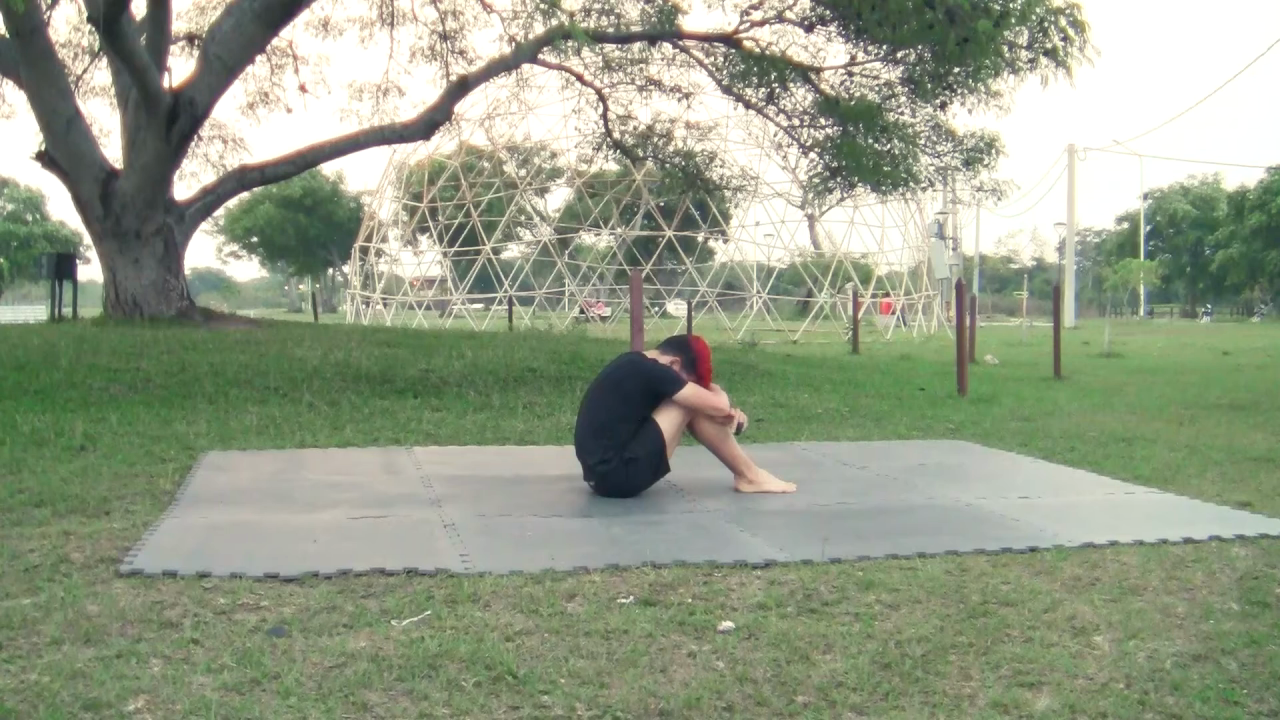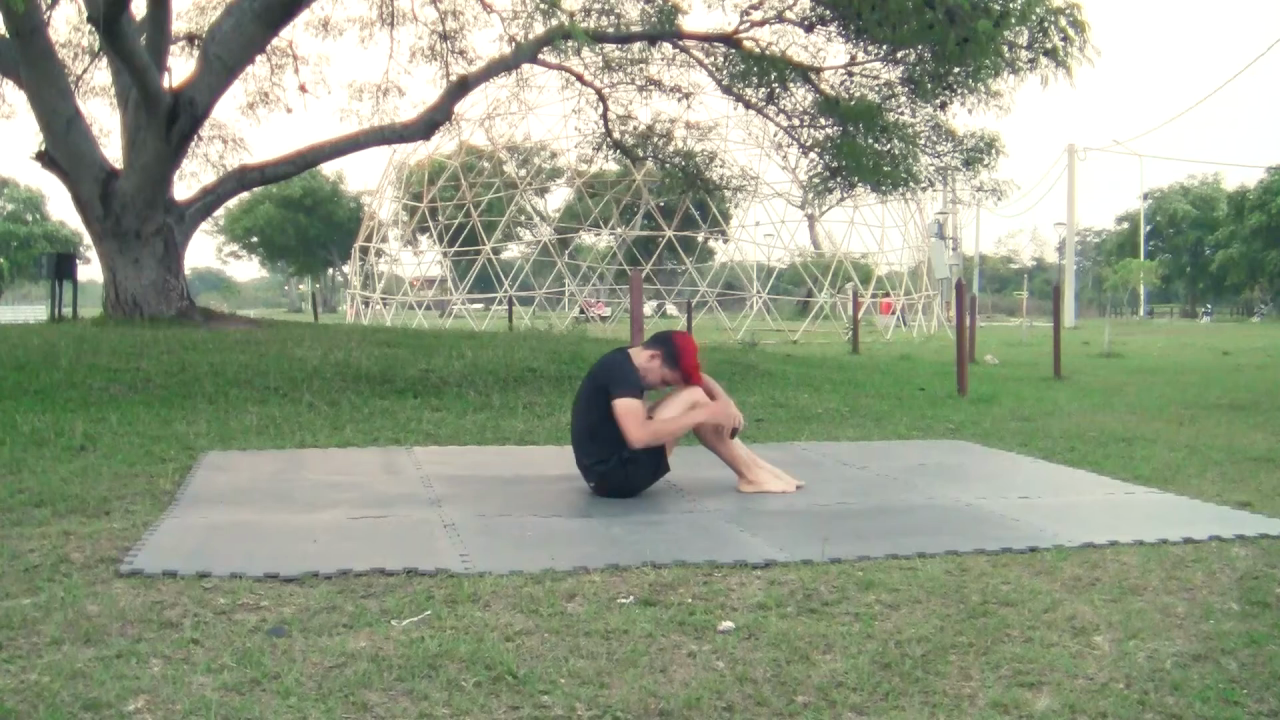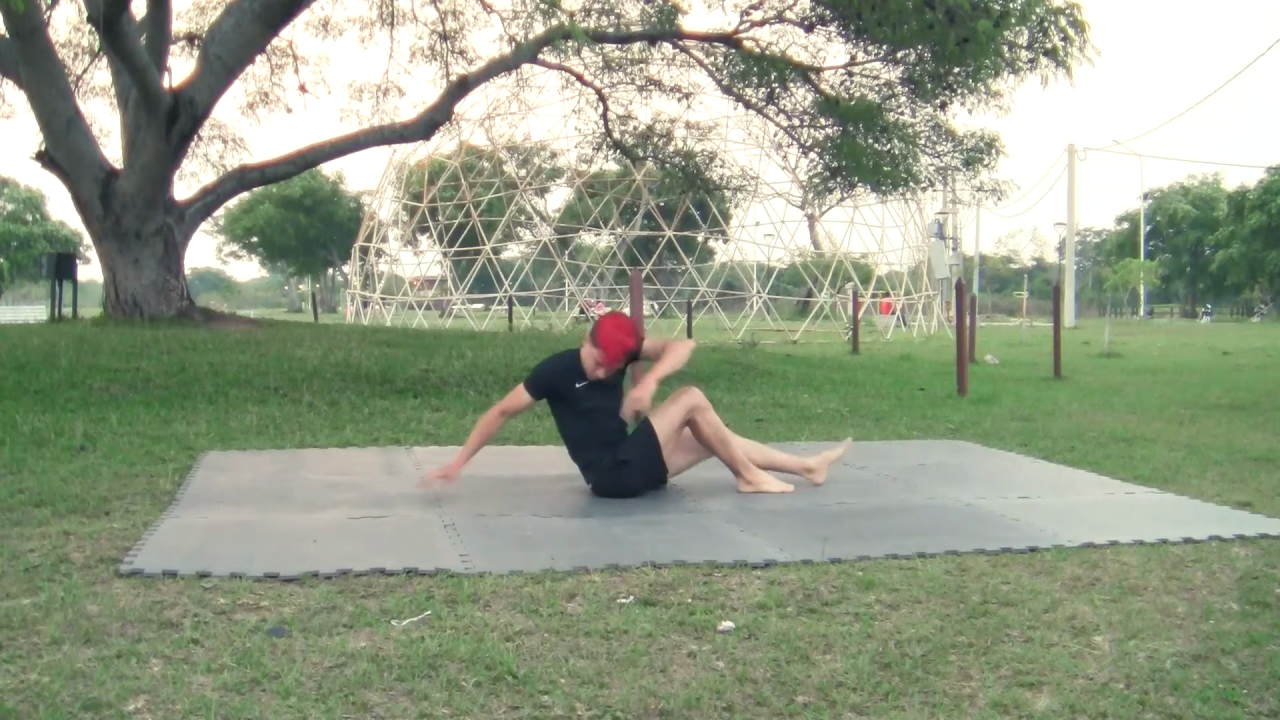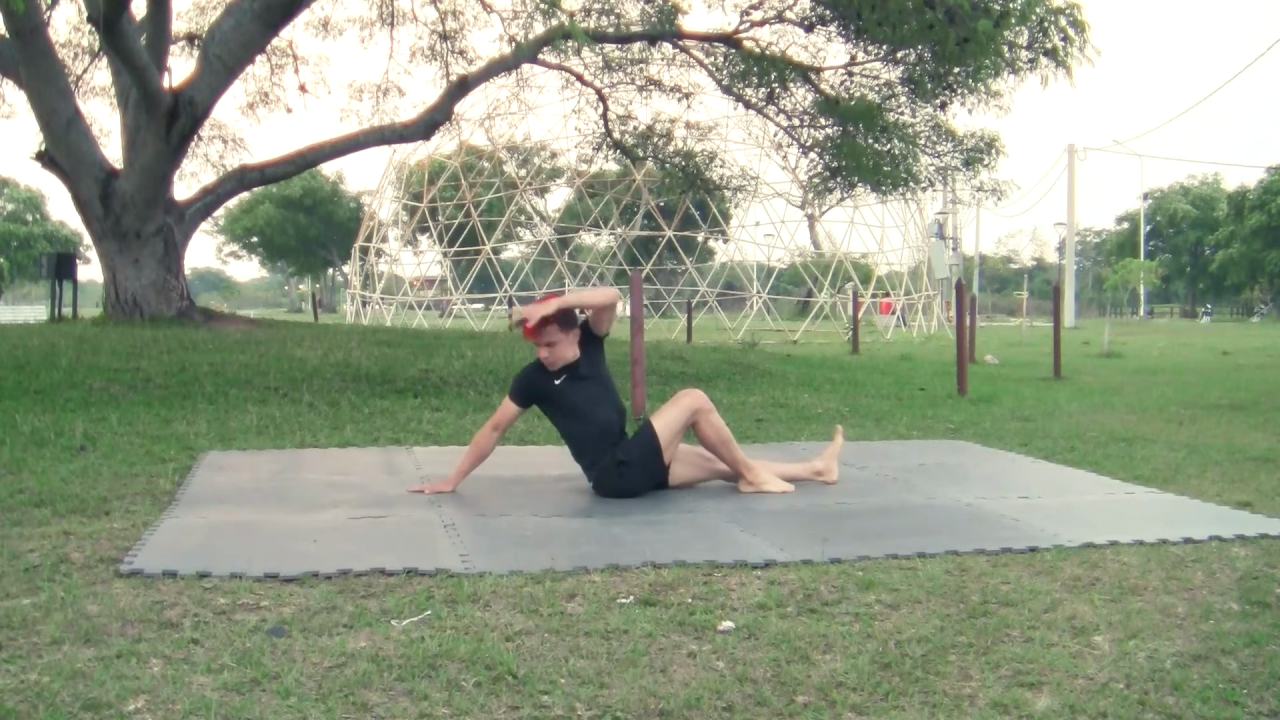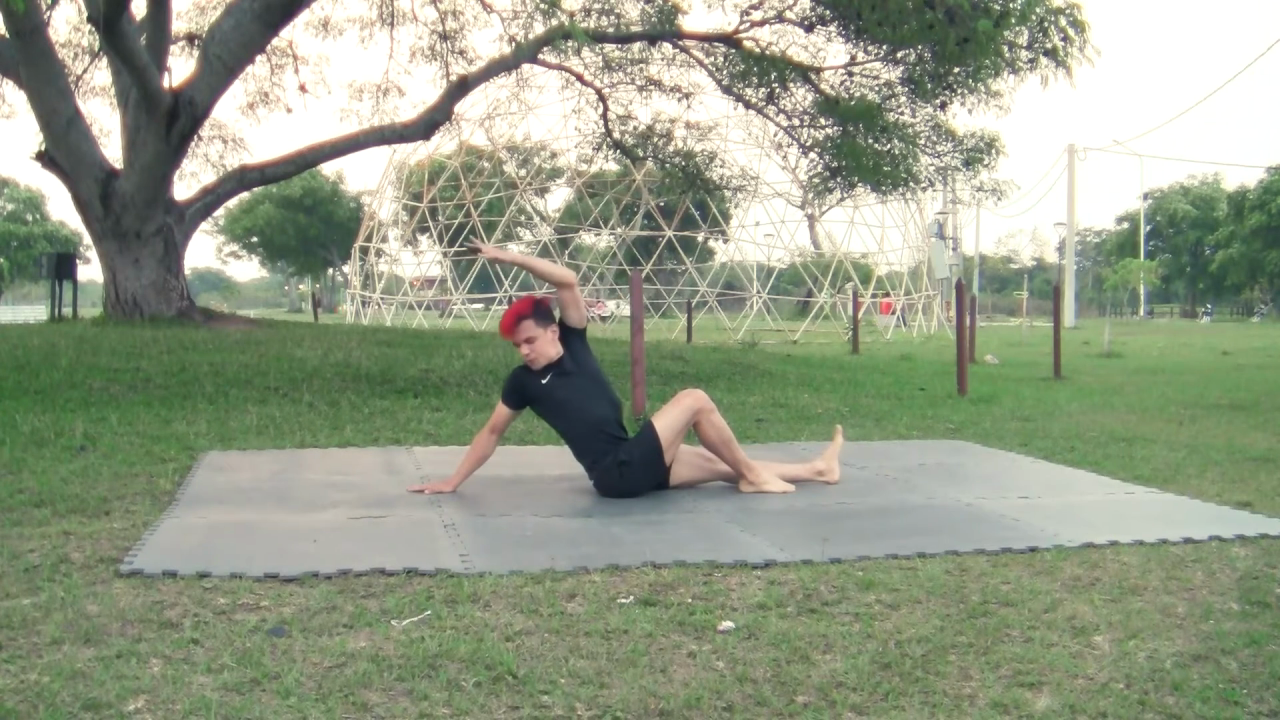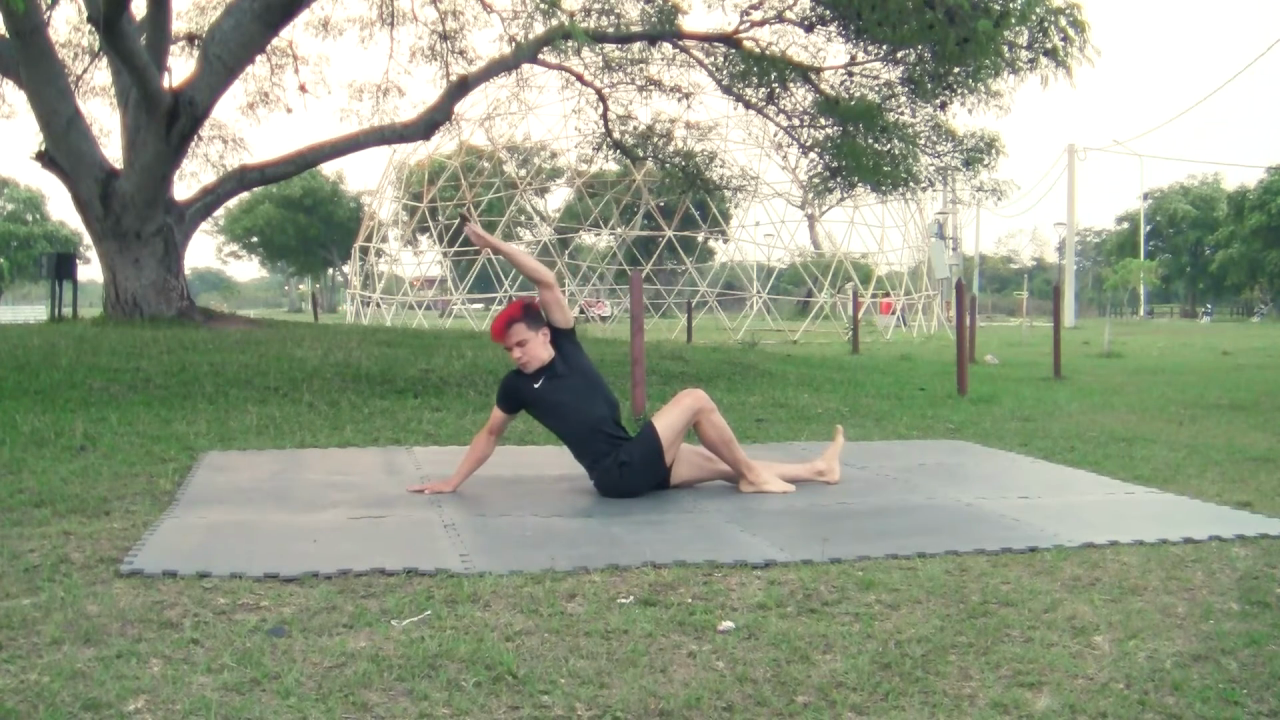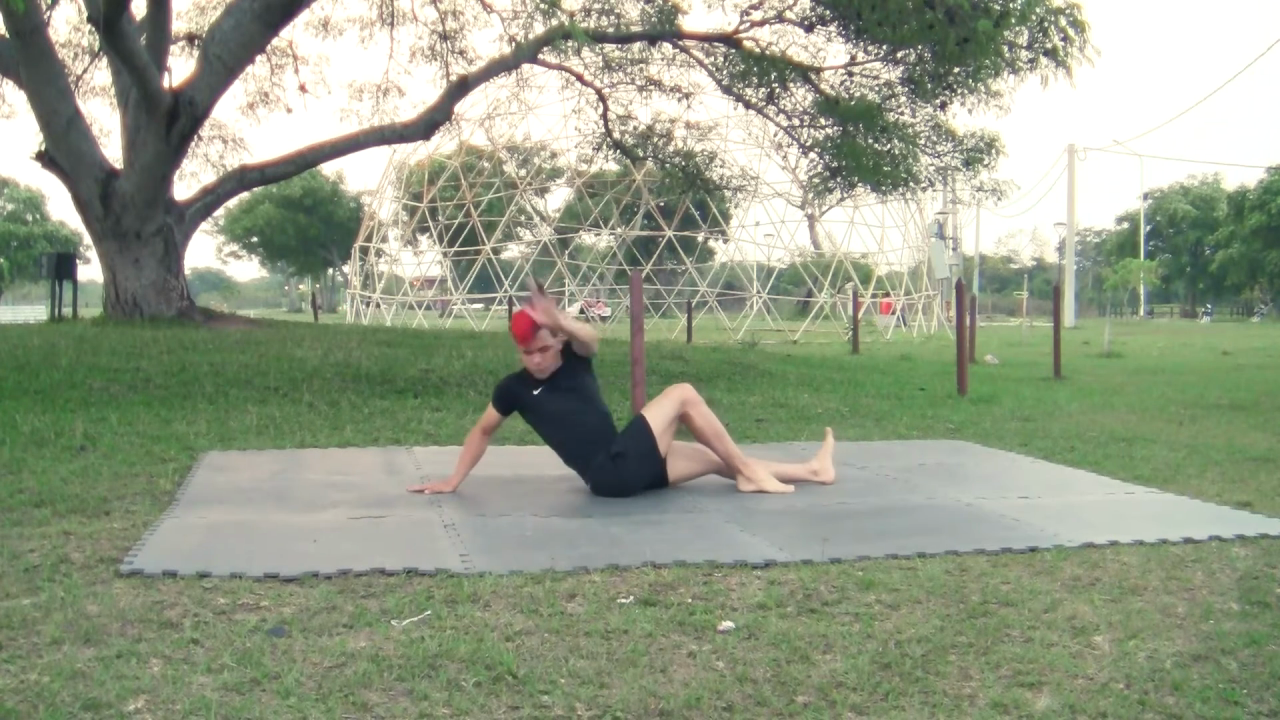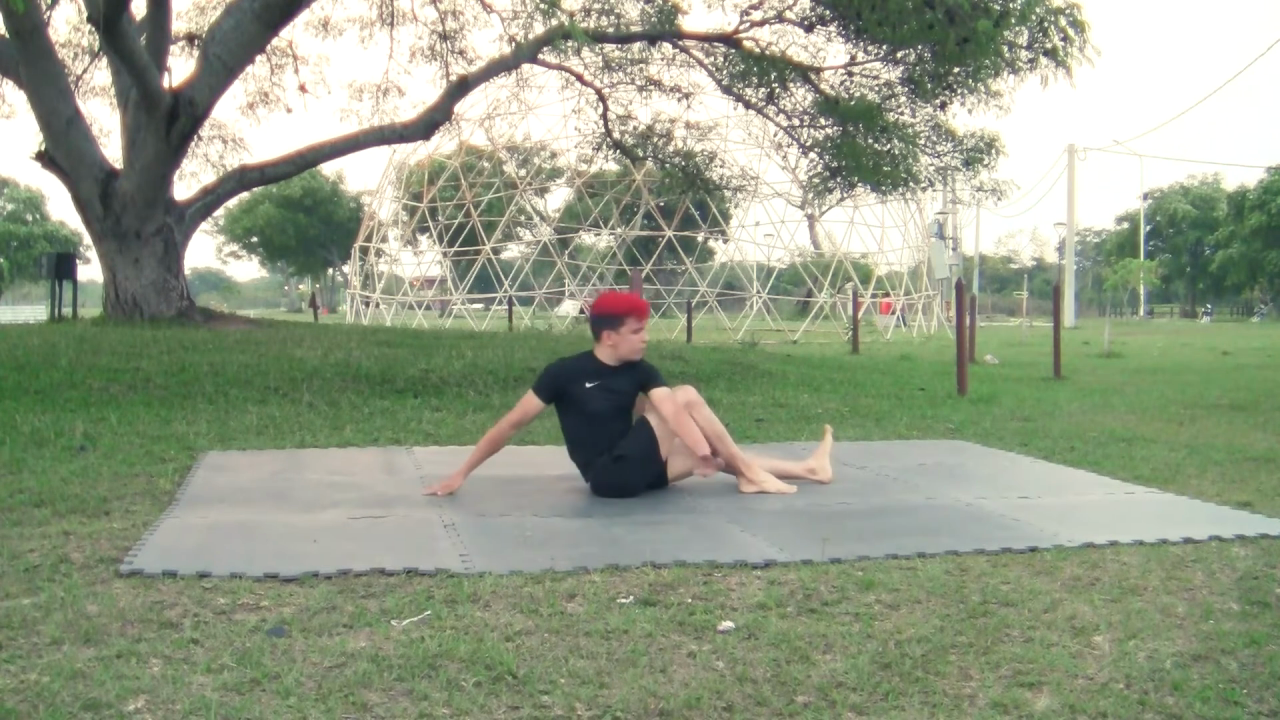
dt=0.4s
person 1, frame 1
left shoulder: (637, 364)
right shoulder: (650, 371)
right elbow: (718, 406)
left wrist: (730, 411)
right wrist: (716, 392)
left hip: (606, 471)
right hip: (618, 475)
left knee: (693, 401)
right knee: (692, 402)
left ankle: (746, 470)
right ankle: (749, 476)
person 1, frame 2
left shoulder: (634, 361)
right shoulder: (619, 370)
left elbow: (698, 378)
right elbow: (639, 435)
left wrist: (727, 404)
right wrist: (701, 416)
left hip: (621, 466)
right hip: (614, 476)
right knee: (693, 398)
left ankle: (757, 469)
right ankle: (750, 476)
person 1, frame 3
left shoulder: (623, 351)
right shoulder: (556, 370)
left elbow: (683, 345)
right elbow: (500, 411)
left wrist: (650, 379)
right wrist: (460, 460)
left hip: (629, 464)
right hip: (613, 476)
left knee: (713, 438)
right knee: (692, 399)
left ankle: (807, 466)
right ankle: (749, 477)
person 1, frame 4
left shoulder: (590, 344)
right shoulder: (533, 378)
left elbow: (611, 297)
right elbow: (494, 429)
left wrist: (553, 303)
right wrist: (452, 480)
left hip: (632, 463)
right hip: (615, 475)
left knee: (718, 462)
right knee: (693, 399)
left ankle: (815, 469)
right ankle: (752, 476)
person 1, frame 5
left shoulder: (573, 342)
right shoulder: (522, 381)
left elbow: (569, 281)
right elbow: (491, 432)
left wrist: (507, 257)
right wrist: (453, 481)
left hip: (633, 463)
right hip: (618, 474)
left knee: (720, 463)
right knee: (695, 399)
left ankle: (816, 469)
right ankle: (752, 474)
person 1, frame 6
left shoulder: (564, 342)
right shoulder: (517, 385)
left elbow: (547, 282)
right elbow: (490, 434)
left wrist: (493, 244)
right wrist: (453, 481)
left hip: (633, 463)
right hip: (618, 474)
left knee: (720, 463)
right knee: (695, 399)
left ankle: (816, 470)
right ankle: (752, 475)
person 1, frame 7
left shoulder: (574, 359)
right shoulder: (514, 387)
left elbow: (587, 340)
right elbow: (481, 432)
left wrist: (554, 321)
right wrist: (454, 481)
left hip: (628, 464)
right hip: (608, 474)
left knee: (714, 456)
right knee: (682, 394)
left ankle: (811, 470)
right ankle: (750, 472)
person 1, frame 8
left shoulder: (640, 371)
right shoulder: (564, 373)
left elbow: (671, 412)
right elbow: (511, 424)
left wrist: (703, 448)
right wrist: (461, 474)
left hip: (632, 468)
right hip: (609, 476)
right knee: (686, 395)
left ankle: (807, 468)
right ankle: (748, 472)
